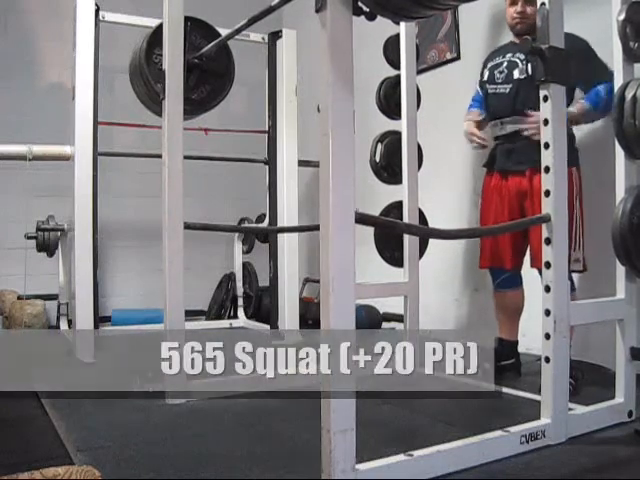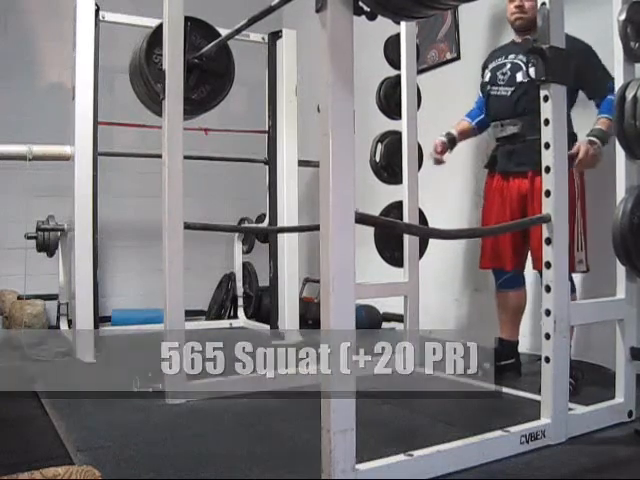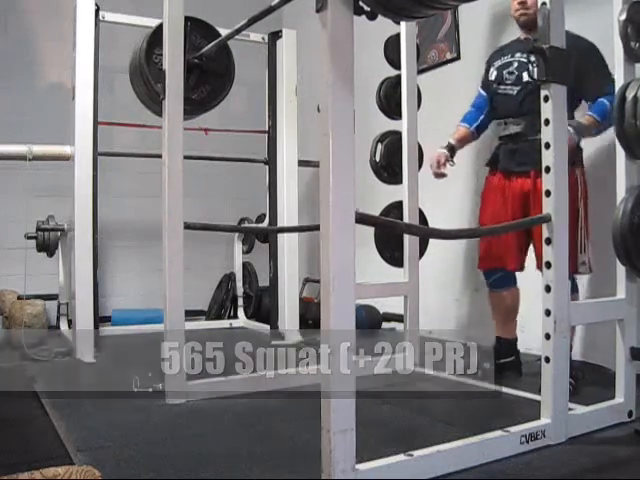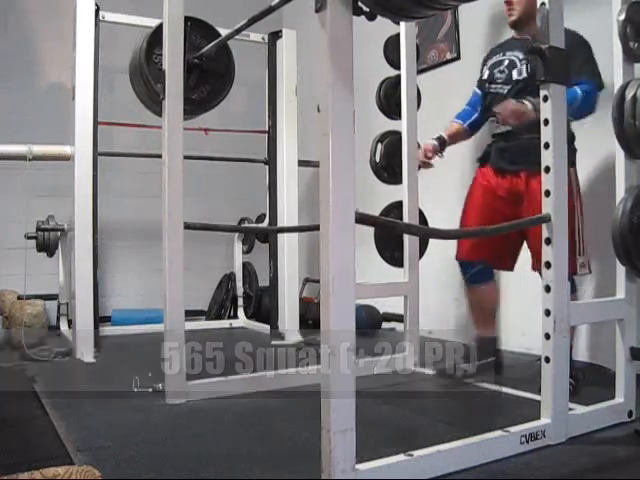
dt=0.2s
person 1, frame 1
left shoulder: (564, 46)
right shoulder: (494, 58)
left elbow: (605, 89)
right elbow: (479, 102)
left wrist: (560, 117)
right wrist: (472, 124)
right hip: (502, 170)
right knee: (501, 264)
right ankle: (507, 353)
person 1, frame 2
left shoulder: (570, 48)
right shoulder: (495, 58)
left elbow: (611, 96)
left wrist: (595, 138)
right wrist: (450, 137)
right hip: (503, 171)
right knee: (503, 266)
right ankle: (507, 353)
person 1, frame 3
left shoulder: (575, 48)
right shoulder: (500, 55)
left elbow: (607, 101)
right elbow: (481, 110)
left wrist: (575, 129)
right wrist: (450, 147)
right hip: (504, 170)
right knee: (494, 263)
left ankle: (563, 363)
right ankle: (506, 352)
person 1, frame 4
left shoulder: (565, 43)
right shoulder: (496, 53)
left elbow: (587, 95)
right elbow: (476, 108)
left wrist: (534, 108)
right wrist: (441, 141)
left hip: (545, 169)
right hip: (496, 166)
right knee: (472, 255)
left ankle: (564, 363)
right ankle: (486, 349)
